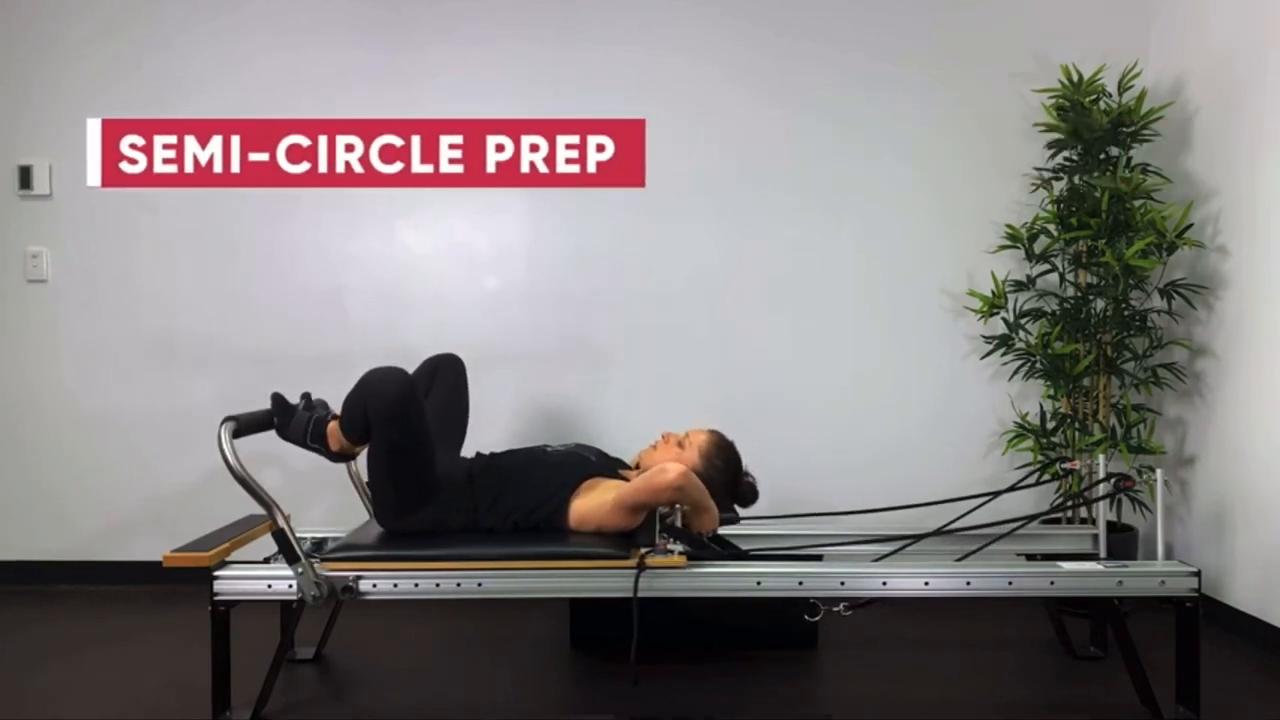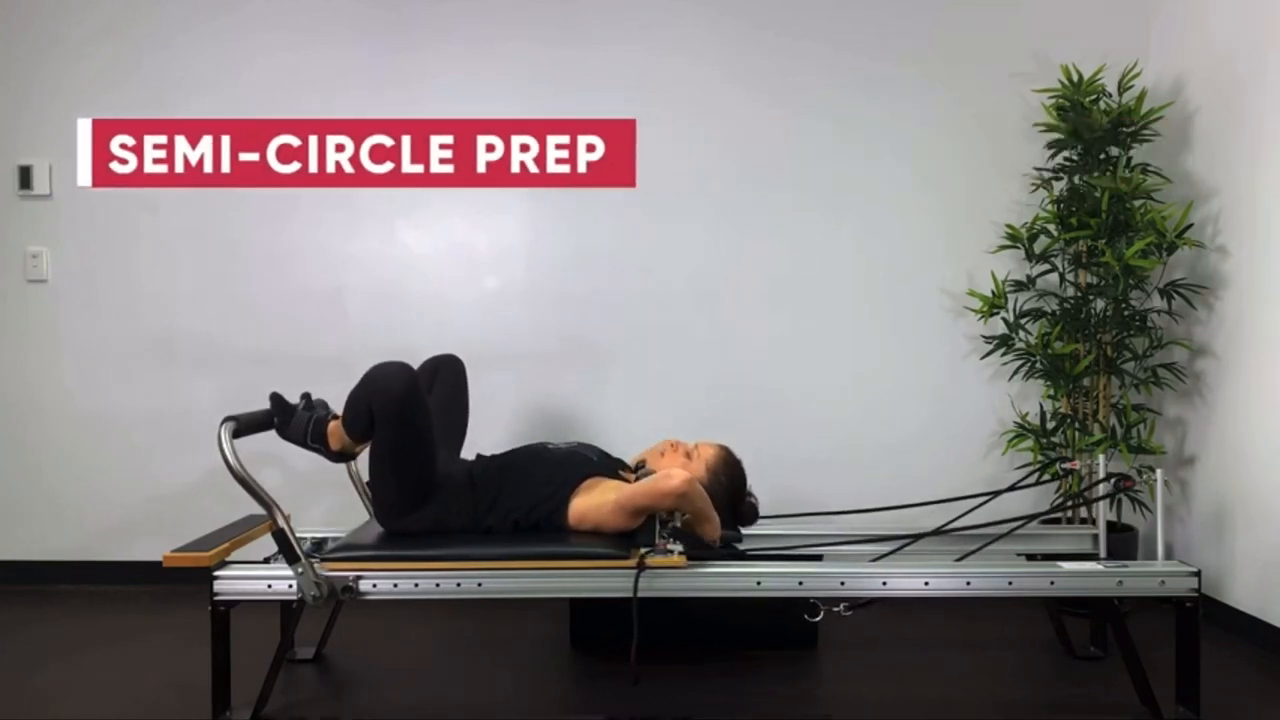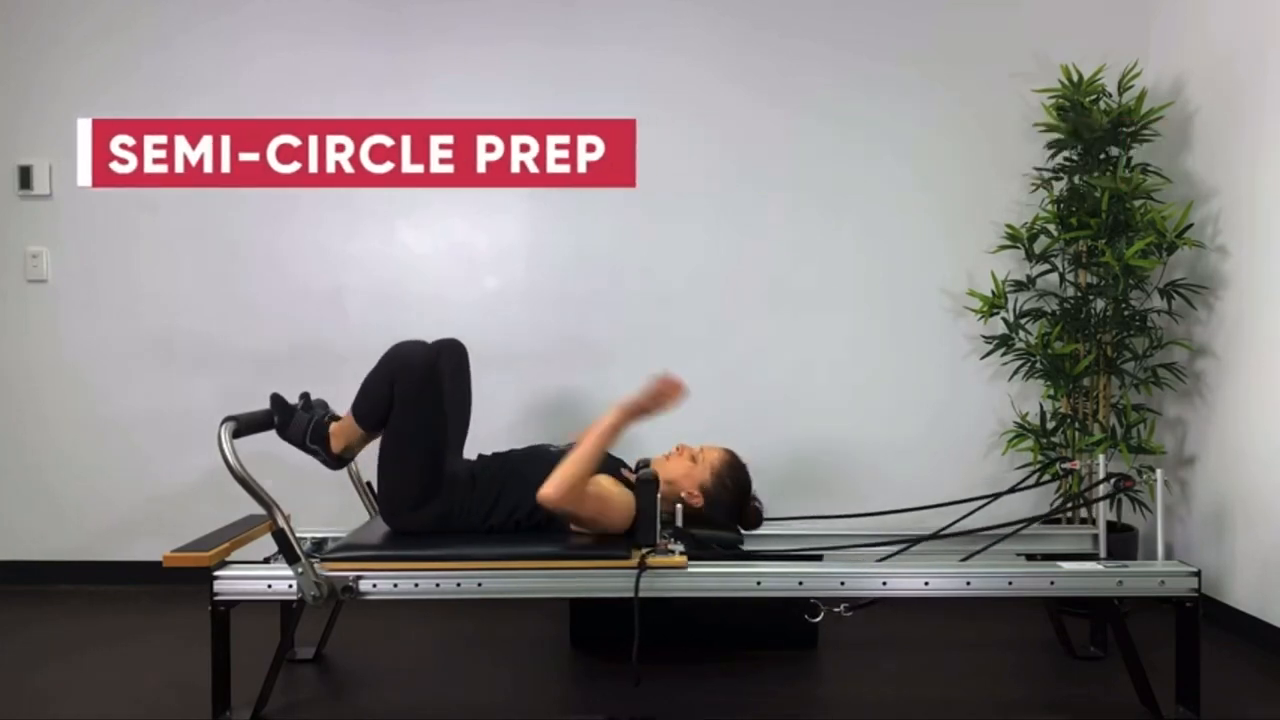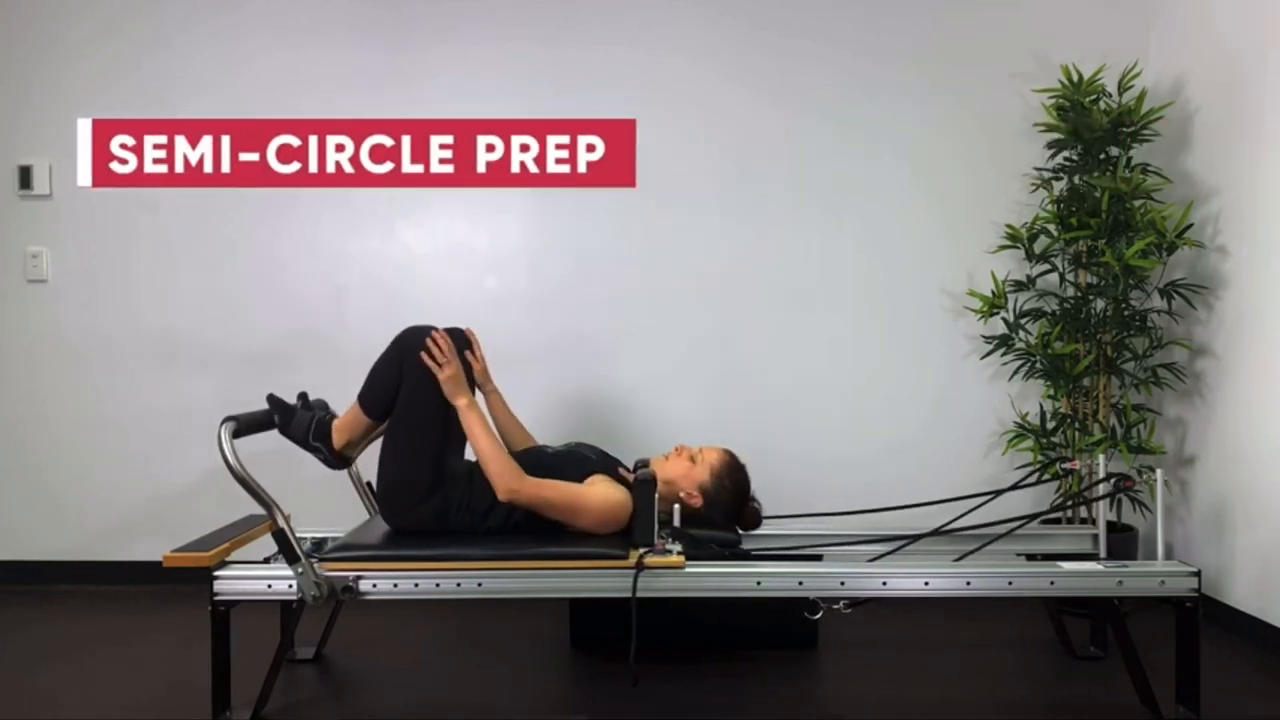
dt=0.5s
person 1, frame 1
left shoulder: (622, 507)
right shoulder: (624, 478)
left elbow: (671, 479)
left wrist: (704, 510)
left hip: (424, 508)
right hip: (449, 482)
left knee: (389, 385)
right knee: (444, 366)
left ankle: (332, 439)
right ankle: (342, 432)
person 1, frame 2
left shoulder: (623, 508)
right shoulder: (626, 474)
left elbow: (675, 484)
right elbow: (660, 464)
left wrist: (705, 520)
left hip: (424, 507)
right hip: (452, 481)
left knee: (394, 379)
right knee: (445, 367)
left ankle: (332, 437)
right ankle: (339, 428)
person 1, frame 3
left shoulder: (621, 507)
right shoulder: (630, 484)
left elbow: (552, 494)
right elbow: (561, 461)
left wrist: (621, 416)
right wrist: (631, 415)
left hip: (425, 506)
right hip: (452, 485)
left knee: (414, 360)
right knee: (445, 352)
left ankle: (332, 441)
right ankle: (338, 431)
person 1, frame 4
left shoulder: (615, 505)
right shoulder: (625, 483)
left elbow: (513, 488)
right elbow: (536, 461)
left wrist: (461, 400)
right wrist: (487, 387)
left hip: (426, 504)
right hip: (451, 485)
left knee: (421, 345)
right knee: (445, 344)
left ankle: (334, 439)
right ankle: (339, 432)
